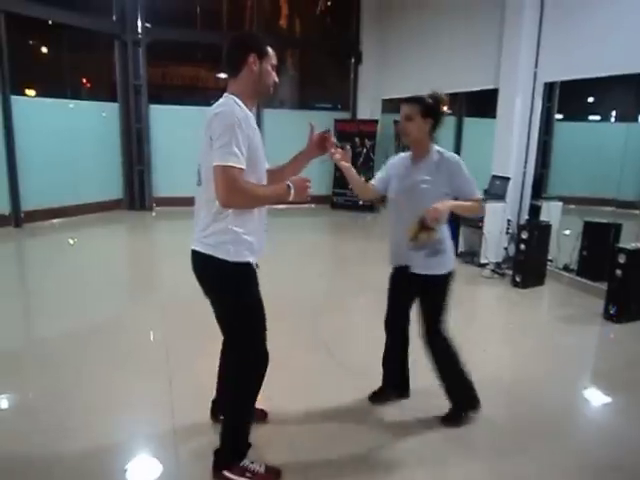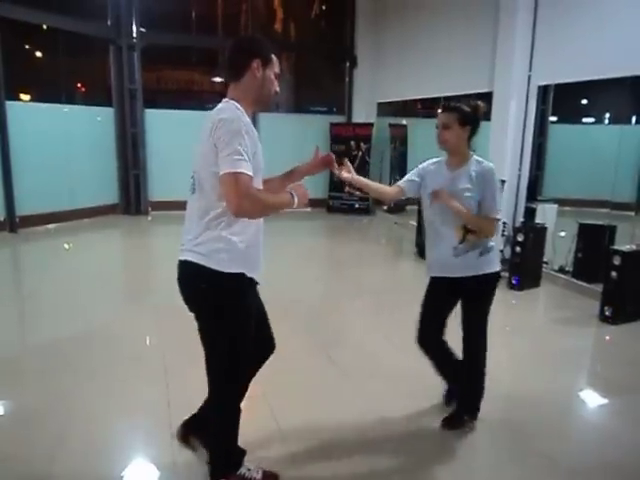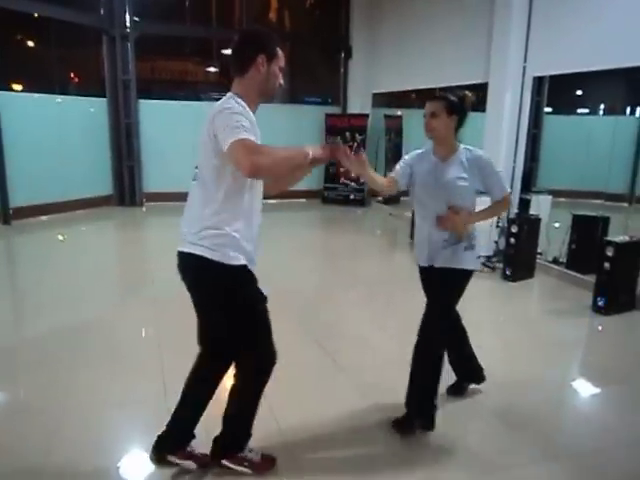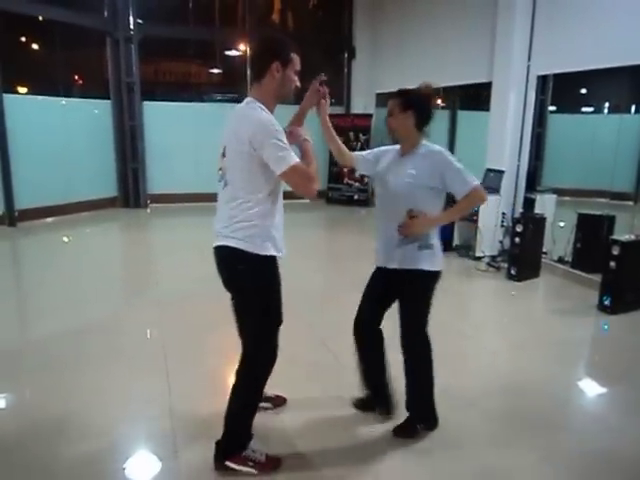
dt=0.4s
person 1, frame 1
left shoulder: (241, 116)
right shoulder: (229, 114)
left elbow: (263, 180)
right elbow: (231, 193)
left wrist: (308, 154)
right wrist: (290, 191)
left hip: (229, 255)
right hip: (224, 257)
left knee: (241, 341)
right knee: (252, 354)
left ankle: (226, 406)
person 1, frame 2
left shoulder: (231, 120)
right shoulder: (233, 120)
left elbow: (254, 188)
right elbow: (243, 201)
left wrist: (305, 170)
right wrist: (293, 198)
left hip: (224, 268)
right hip: (215, 271)
left knee: (259, 346)
right knee: (231, 369)
left ankle: (201, 426)
person 1, frame 3
left shoulder: (236, 114)
right shoulder: (232, 112)
left elbow: (266, 183)
right elbow: (255, 164)
left wrist: (310, 160)
right wrist: (305, 153)
left hip: (209, 258)
right hip: (218, 261)
left knee: (219, 354)
right knee: (258, 355)
left ankle: (173, 443)
right ankle: (231, 447)
person 1, frame 4
left shoulder: (245, 116)
right shoulder: (260, 122)
left elbow: (276, 150)
right elbow: (308, 186)
left wrist: (305, 110)
right wrist: (305, 143)
left hip: (238, 247)
right hip: (249, 252)
left knee: (264, 333)
right knee: (261, 346)
left ankle: (250, 395)
right ankle: (233, 447)
person 2, frame 1
left shoulder: (448, 163)
right shoulder: (397, 163)
left elbow: (478, 206)
right elbow: (368, 194)
left wrist: (449, 205)
right wrist: (347, 169)
left hip: (434, 264)
right hip: (403, 261)
left knee: (432, 332)
right knee: (394, 324)
left ankle: (465, 398)
right ankle: (395, 384)
person 2, frame 2
left shoulder: (484, 172)
right shoulder: (429, 169)
left elbow: (490, 229)
right elbow: (392, 193)
left wrist: (455, 205)
right wrist: (355, 179)
left hip: (480, 269)
right hip: (442, 269)
left knee: (473, 338)
right knee: (428, 335)
left ankle: (468, 406)
right ankle: (457, 379)
person 2, frame 3
left shoulder: (476, 161)
right shoulder: (415, 160)
left elbow: (504, 202)
right elbow: (387, 185)
left wrist: (468, 219)
right wrist: (363, 173)
left hip: (457, 260)
right hip: (427, 258)
left knee: (430, 332)
right knee: (445, 321)
left ankle: (420, 413)
right ankle: (470, 372)
person 2, frame 4
left shoulder: (436, 158)
right shoulder: (385, 156)
left elbow: (477, 196)
right elbow: (345, 158)
left wrist: (434, 221)
right wrist: (323, 118)
left hip: (419, 263)
right hip: (388, 261)
left knee: (413, 336)
right knee: (364, 325)
left ankle: (423, 415)
right ankle: (379, 396)
